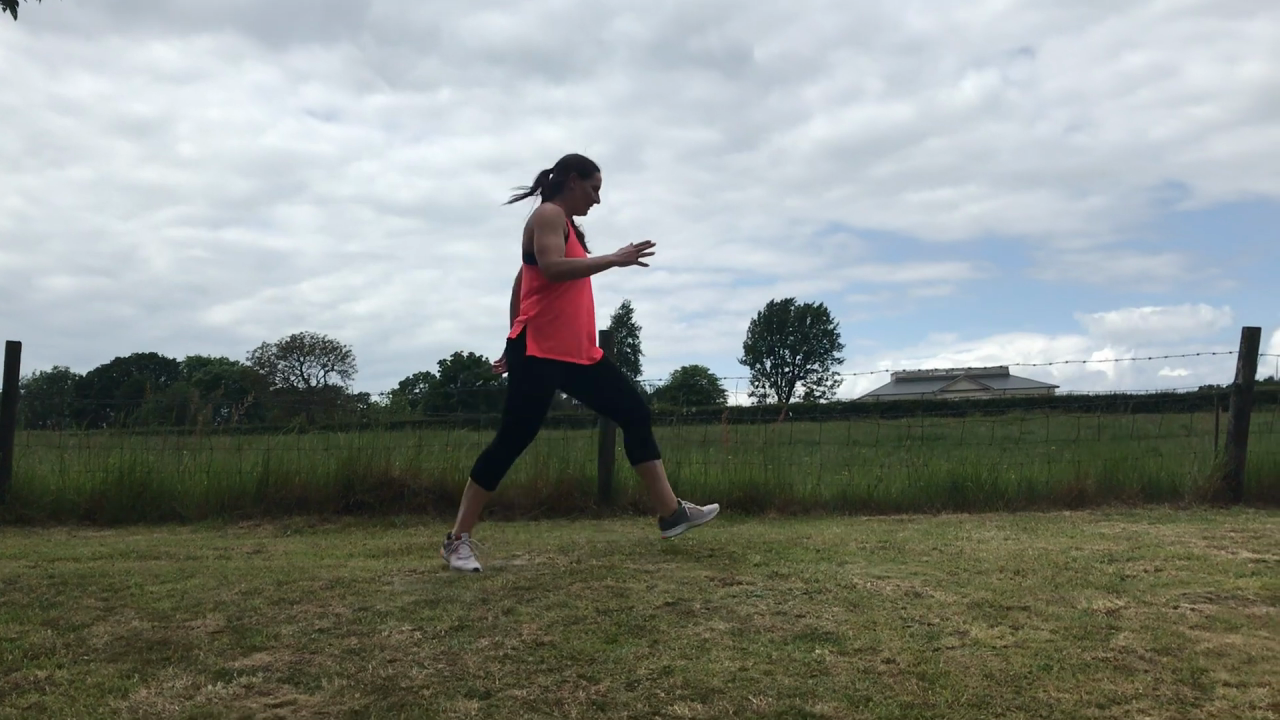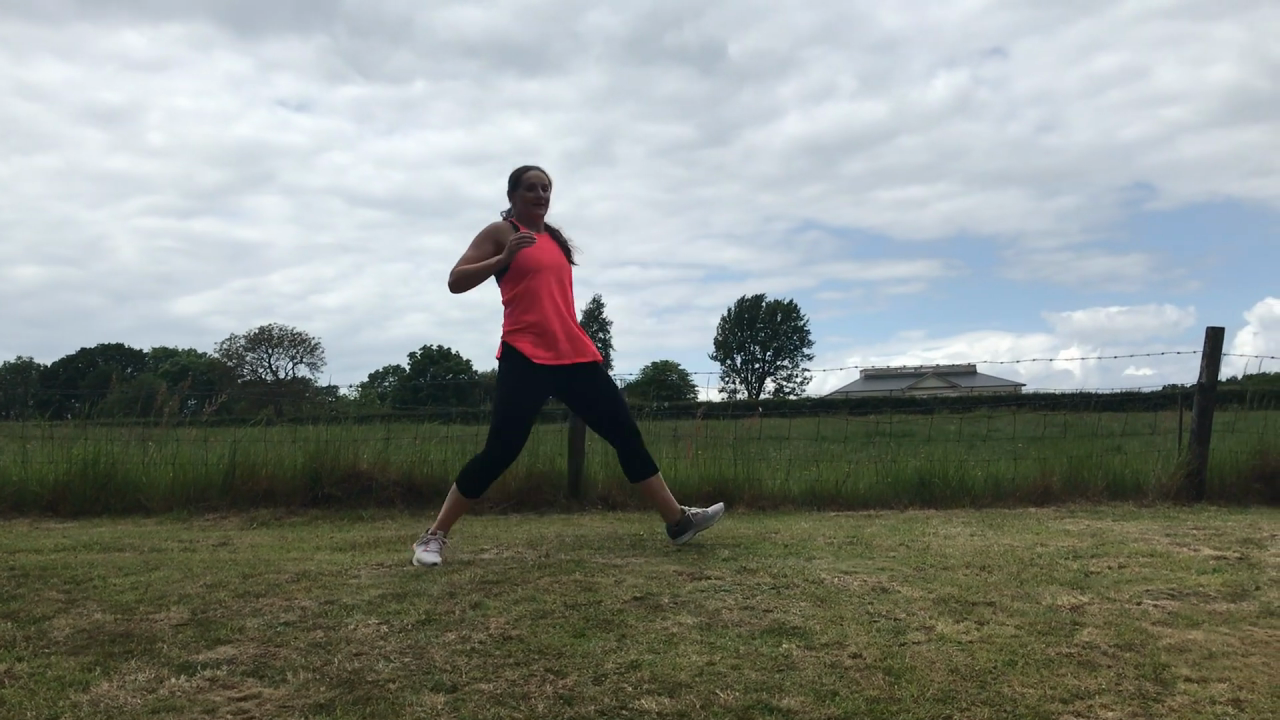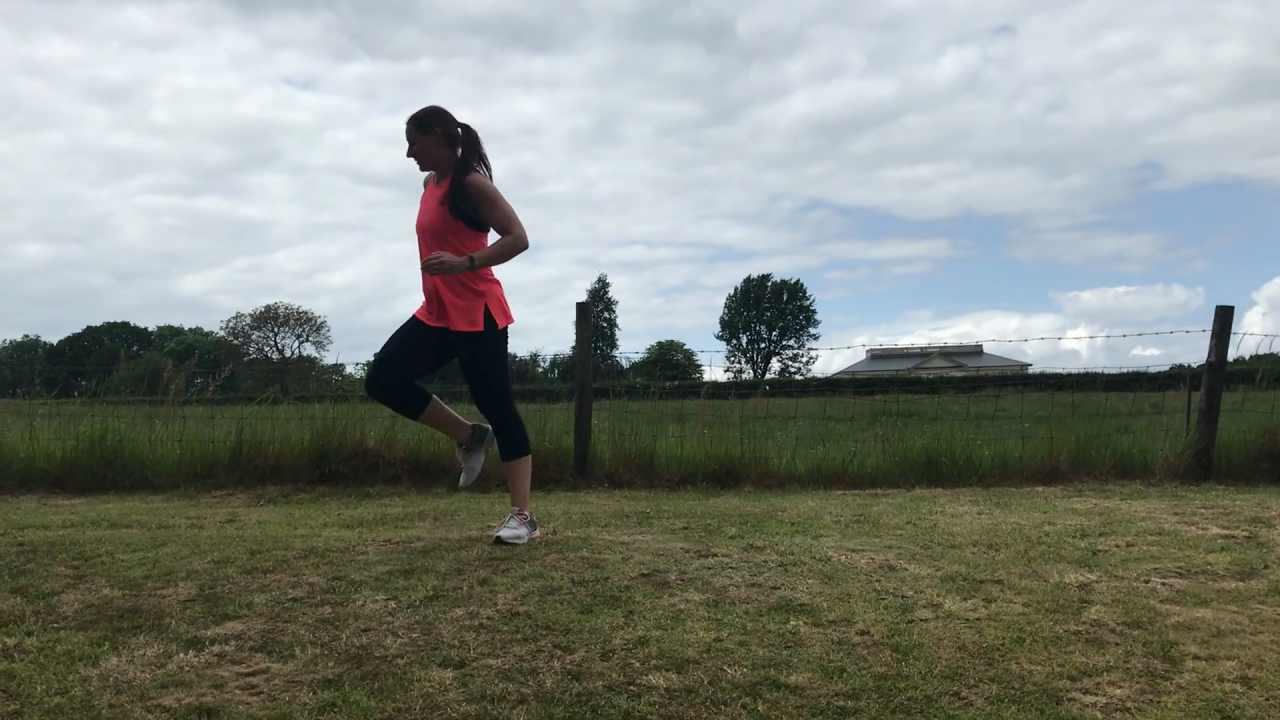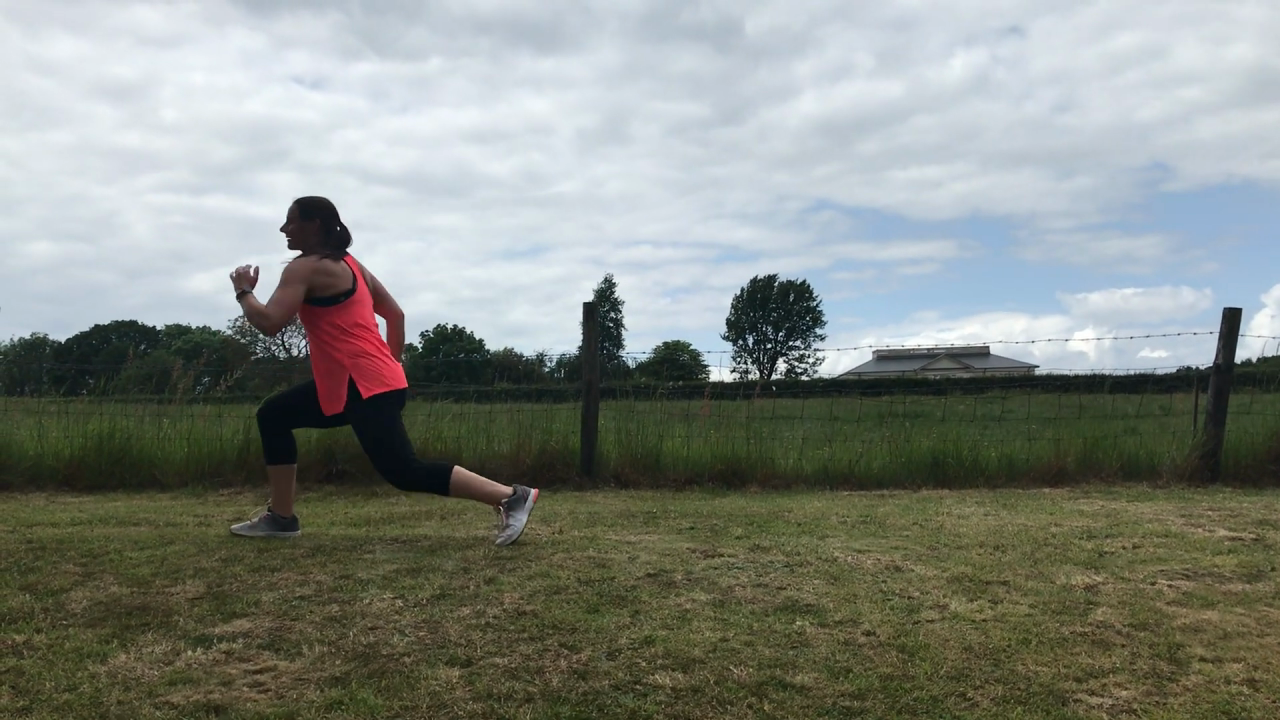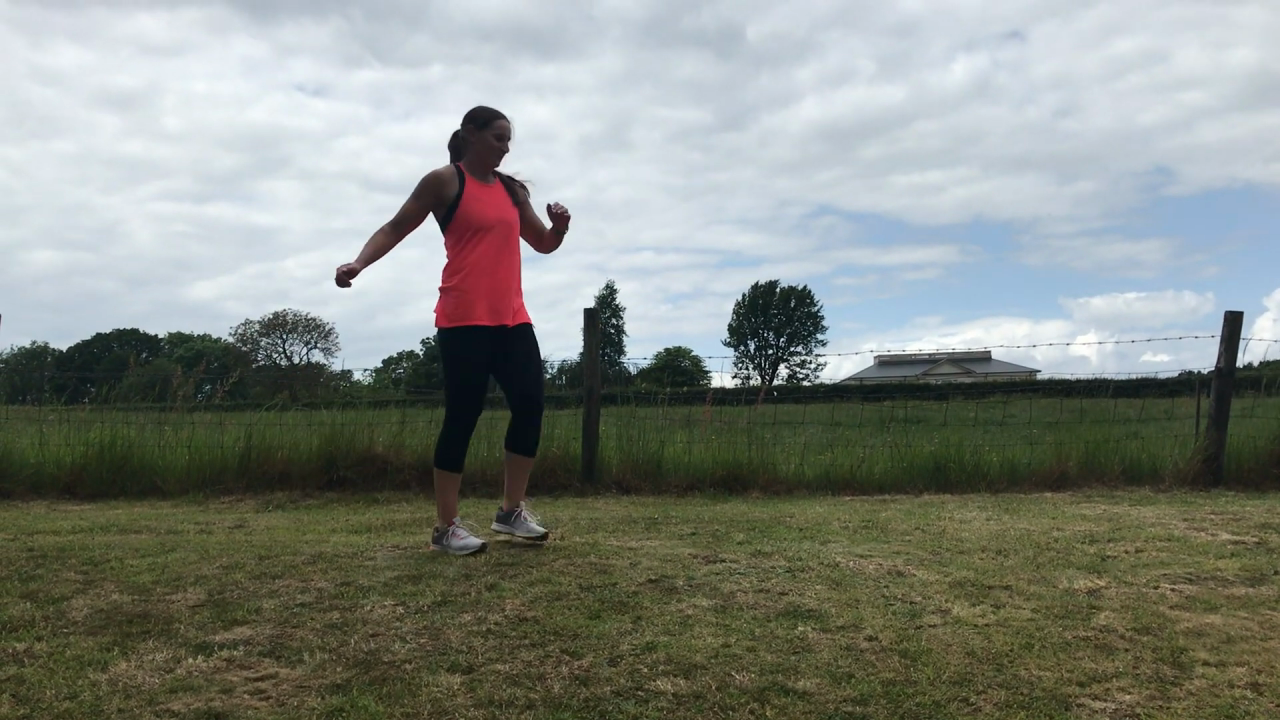
dt=1s
person 1, frame 1
left shoulder: (565, 225)
right shoulder: (546, 215)
left elbow: (526, 281)
right elbow: (559, 269)
left wrist: (512, 342)
right wrist: (614, 259)
left hip: (580, 352)
right hip: (539, 350)
left knee: (636, 414)
right knee: (511, 442)
left ankle: (671, 512)
right ankle: (459, 538)
person 1, frame 2
left shoulder: (558, 239)
right shoulder: (500, 232)
right elbow: (455, 281)
right wrist: (503, 260)
left hip: (575, 357)
right hip: (525, 357)
left knee: (625, 433)
right knee: (501, 451)
left ankle: (677, 518)
right ankle: (434, 534)
person 1, frame 3
left shoulder: (473, 184)
right shoulder: (432, 183)
left elbow: (518, 238)
left wrist: (465, 264)
left hip: (480, 317)
right hip: (437, 314)
left knee: (497, 408)
right knee: (383, 379)
left ankle: (522, 515)
right ankle: (469, 437)
person 1, frame 4
left shoulder: (306, 265)
right shoulder: (345, 264)
left elbow: (269, 323)
right elbow: (395, 312)
left wrist: (243, 292)
right wrist: (388, 362)
left hip: (368, 384)
right hip: (350, 381)
left knee: (401, 470)
right knee: (273, 415)
left ankle: (512, 499)
right ankle: (281, 516)
person 1, frame 5
left shoulder: (512, 190)
right shoulder: (444, 181)
left elbow: (546, 245)
right elbow: (393, 229)
left wrist: (559, 225)
right wrist: (358, 263)
left hip: (509, 317)
right hip: (462, 318)
left knee: (530, 403)
right knee: (463, 417)
left ankle: (513, 509)
right ankle: (445, 526)
